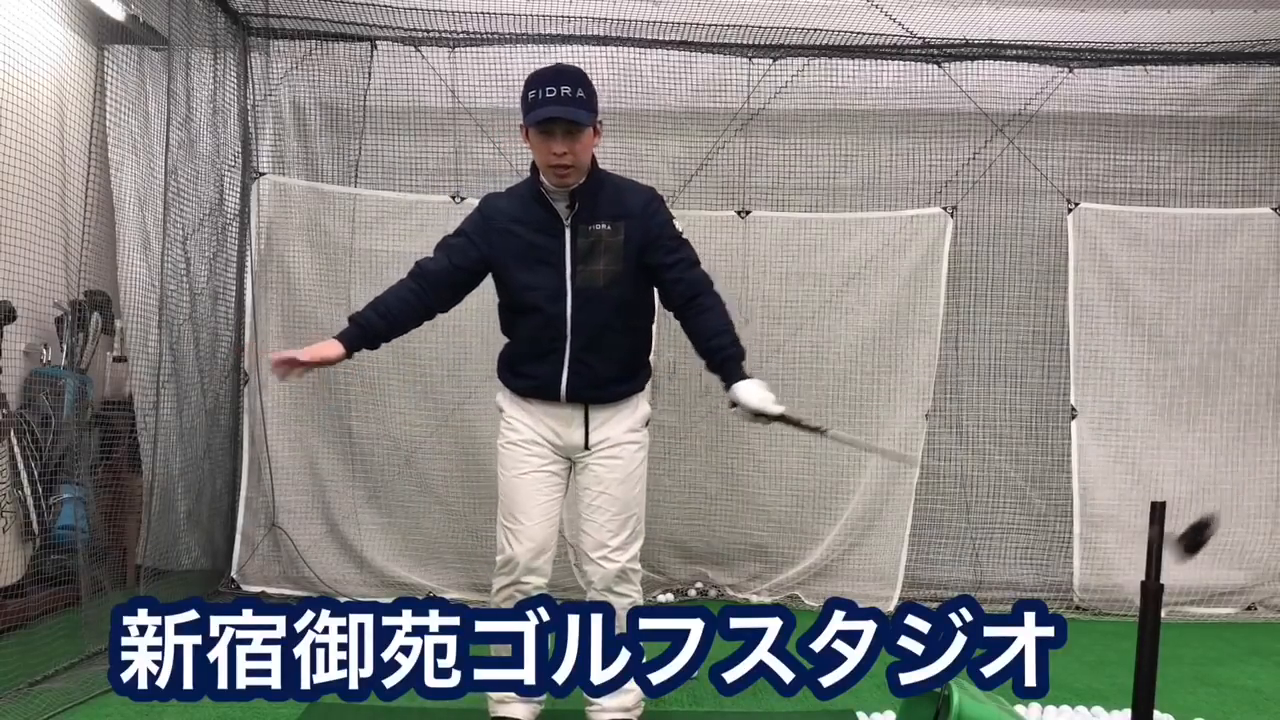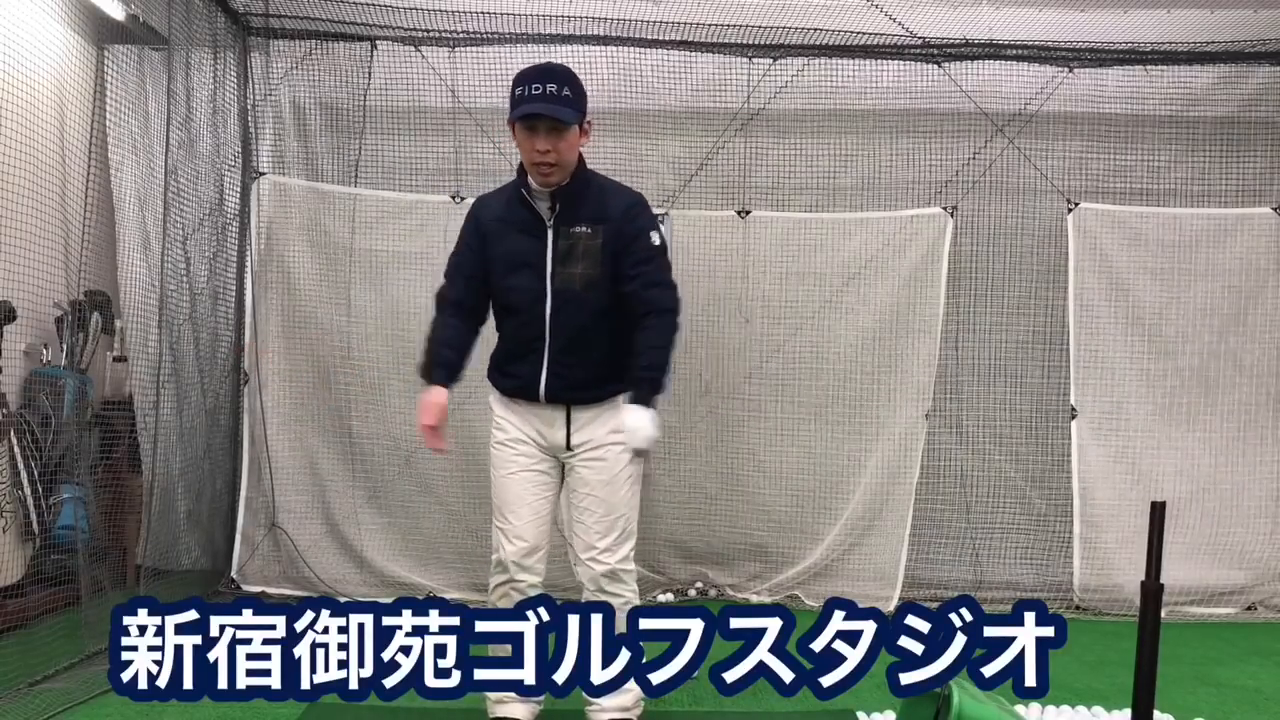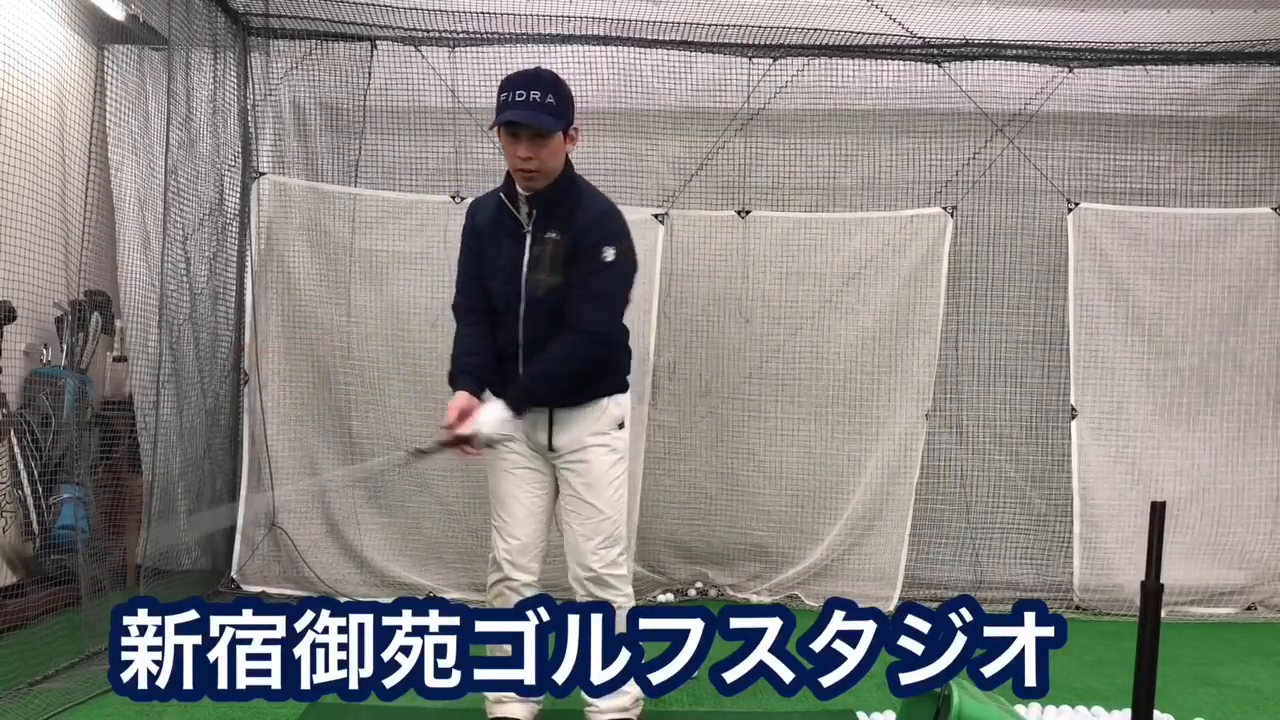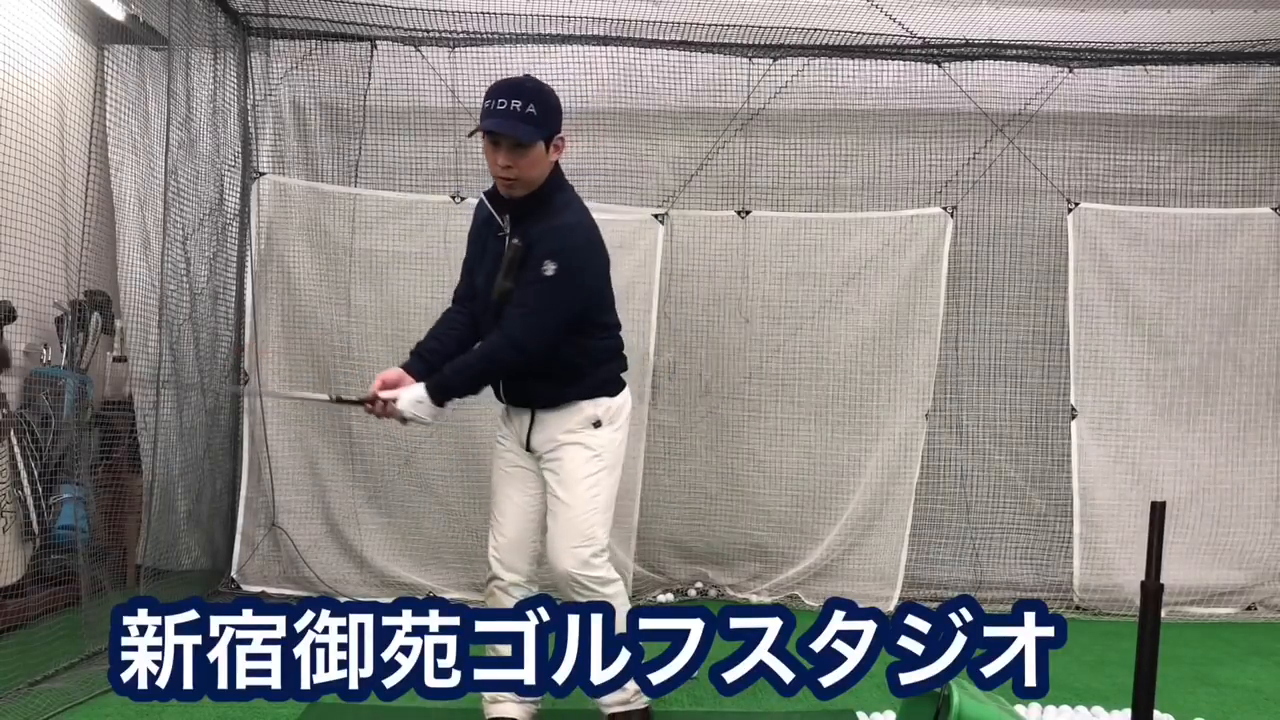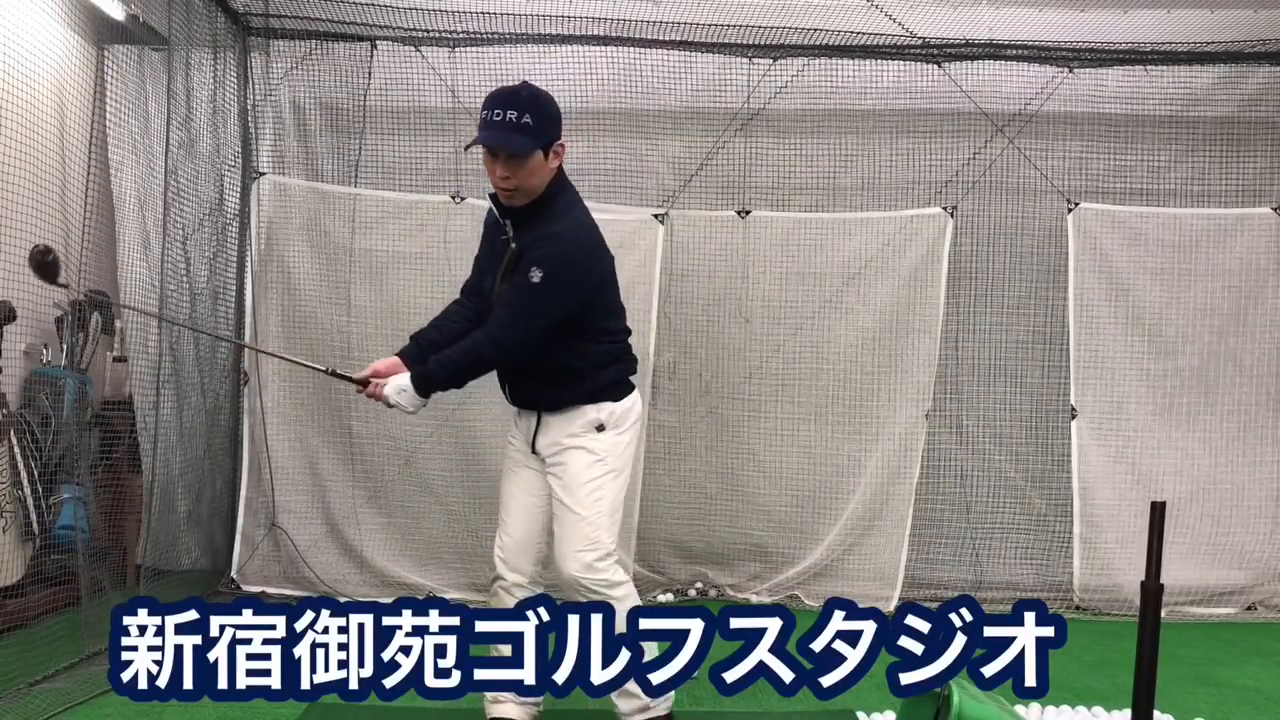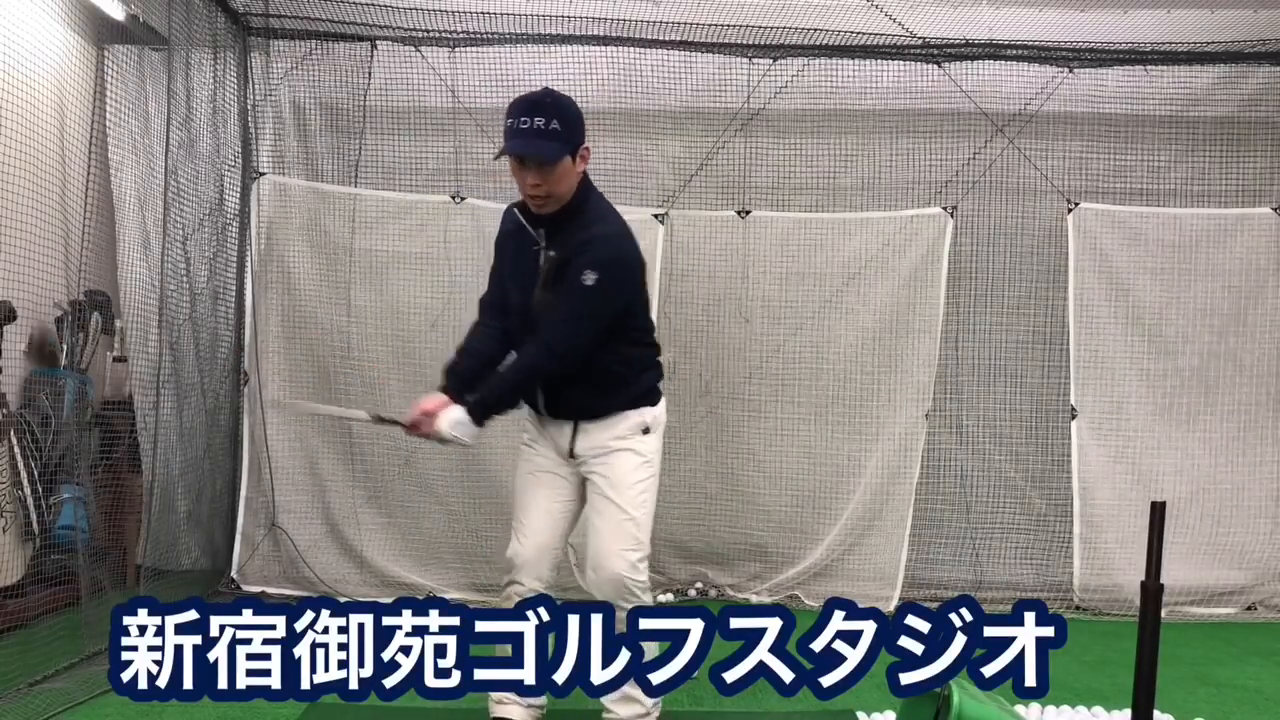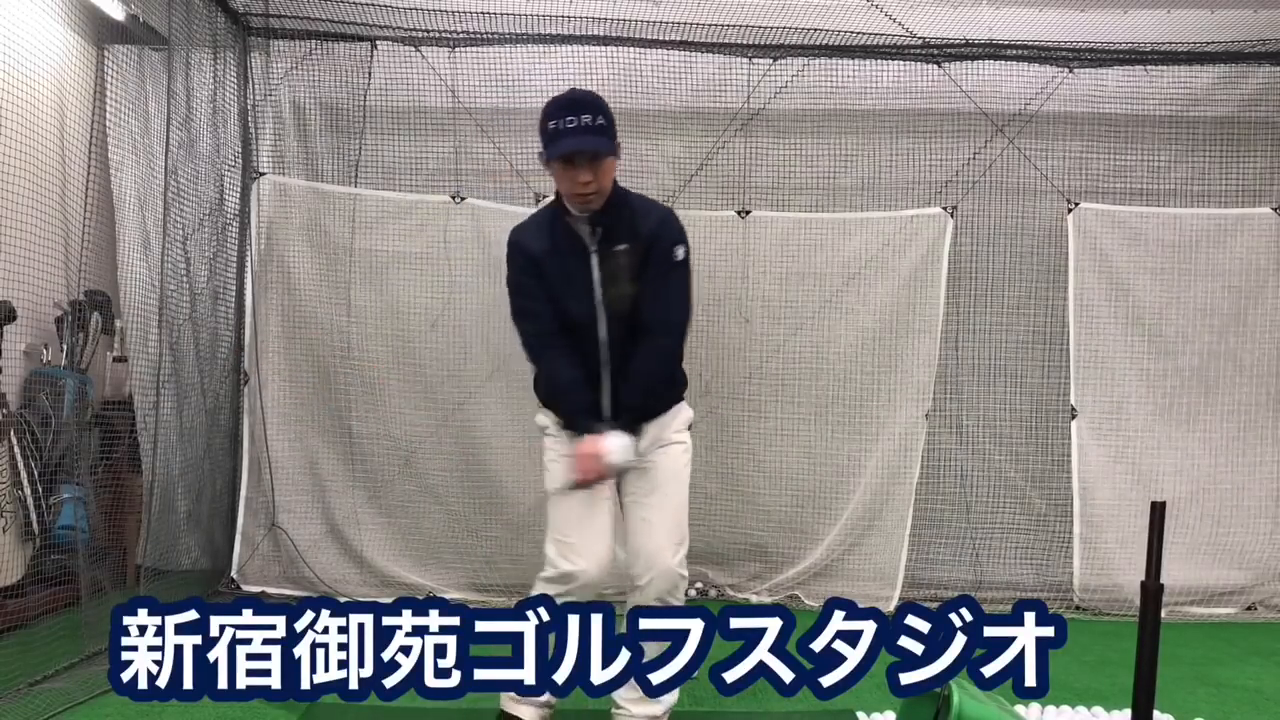
dt=0.2s
person 1, frame 1
left shoulder: (638, 208)
right shoulder: (500, 215)
left elbow: (691, 294)
right elbow: (432, 282)
left wrist: (736, 375)
right wrist: (348, 340)
left hip: (616, 416)
right hip: (529, 414)
left knee: (612, 567)
right knee: (520, 564)
person 1, frame 2
left shoulder: (622, 211)
right shoulder: (490, 215)
left elbow: (653, 313)
right elbow: (459, 306)
left wrist: (639, 401)
right wrist: (438, 380)
left hip: (603, 414)
right hip: (517, 414)
left knee: (606, 567)
right knee: (515, 566)
person 1, frame 3
left shoulder: (598, 220)
right shoulder: (486, 215)
left elbow: (589, 333)
right elbow: (474, 315)
left wrist: (503, 403)
right wrist: (471, 392)
left hip: (592, 415)
right hip: (518, 417)
left knee: (598, 567)
right knee: (513, 566)
person 1, frame 4
left shoulder: (567, 233)
right shoulder: (492, 213)
left elbow: (518, 340)
right elbow: (468, 309)
left wrist: (431, 392)
right wrist: (415, 368)
left hip: (584, 414)
right hip: (520, 415)
left knee: (579, 559)
right knee: (508, 567)
person 1, frame 5
left shoulder: (568, 239)
right shoulder: (505, 216)
left elbow: (503, 339)
right elbow: (474, 306)
left wrist: (421, 384)
right wrist: (409, 359)
left hip: (594, 418)
right hip: (531, 418)
left knee: (587, 567)
right knee: (513, 568)
person 1, frame 6
left shoulder: (605, 241)
right shoulder: (515, 228)
left elbow: (553, 351)
right elbow: (495, 321)
left wrist: (471, 411)
right wrist: (449, 389)
left hip: (621, 425)
right hip: (548, 425)
left knee: (615, 573)
right knee: (526, 566)
person 1, frame 7
left shoulder: (657, 227)
right shoulder: (532, 244)
left elbow: (662, 341)
right elbow: (548, 351)
left wrist: (622, 436)
right wrist: (583, 434)
left hip: (653, 424)
right hip: (577, 429)
left knee: (659, 573)
right knee: (574, 571)
